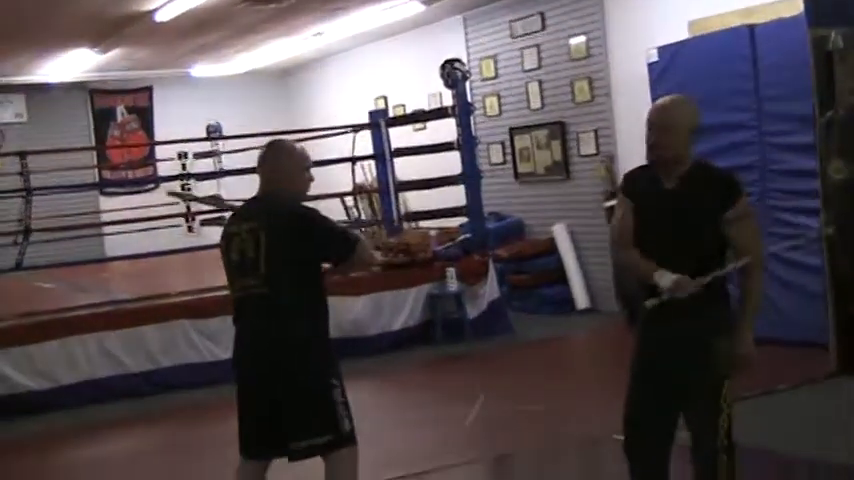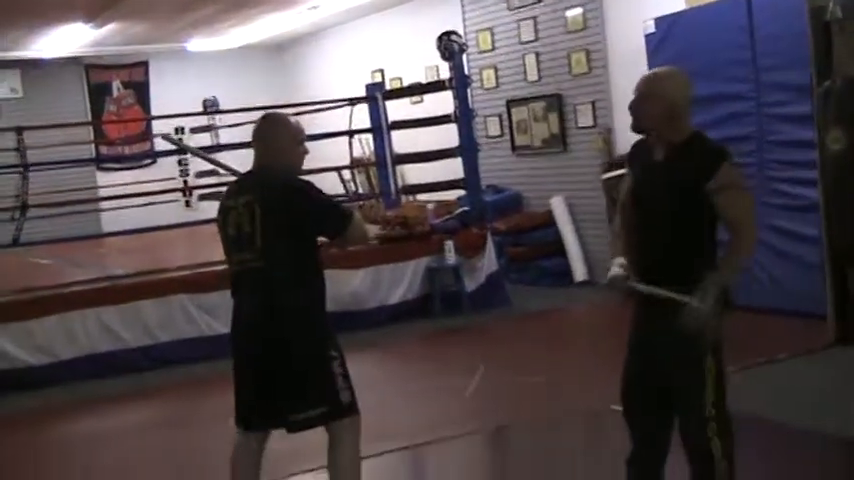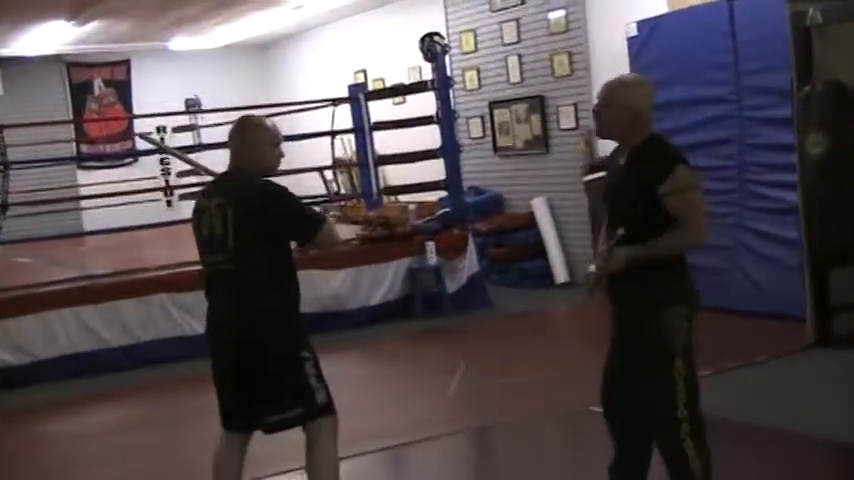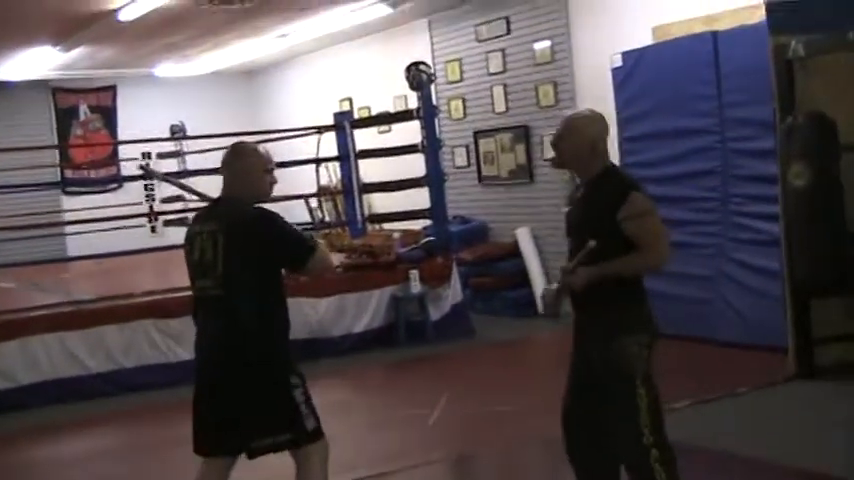
dt=0.3s
person 1, frame 1
left shoulder: (721, 187)
right shoulder: (635, 184)
left elbow: (751, 260)
right elbow: (622, 247)
left wrist: (744, 329)
right wrist: (660, 276)
left hip: (707, 326)
right hip: (654, 324)
left knee: (710, 435)
right knee: (642, 428)
person 1, frame 2
left shoulder: (710, 160)
right shoulder: (639, 153)
left elbow: (744, 234)
right elbow: (625, 213)
left wrist: (710, 294)
right wrist: (620, 259)
left hip: (691, 300)
right hip: (652, 296)
left knee: (700, 405)
right knee: (640, 395)
person 1, frame 3
left shoulder: (665, 162)
right shoulder: (619, 158)
left elbow: (694, 232)
left wrist: (629, 257)
right wrist: (603, 259)
left hip: (664, 300)
right hip: (627, 297)
left knee: (672, 406)
right knee: (620, 396)
person 1, frame 4
left shoulder: (622, 192)
right shoulder: (582, 190)
left elbow: (657, 253)
left wrist: (593, 273)
right wrist: (570, 275)
left hip: (624, 327)
right hip: (590, 323)
left knee: (636, 430)
right knee: (580, 422)
person 2, frame 1
left shoulder: (234, 225)
right shoulder: (298, 218)
right elbow: (364, 257)
right wrist: (339, 243)
left hip: (252, 353)
right hip: (300, 353)
right knee: (340, 452)
person 2, frame 2
left shoulder: (231, 198)
right shoulder: (293, 191)
right elbow: (358, 233)
right wrist: (325, 221)
left hip: (250, 326)
right hip: (296, 325)
left knee: (251, 431)
right knee: (344, 422)
person 2, frame 3
left shoulder: (206, 200)
right shoulder: (266, 194)
right elbow: (329, 237)
right wrist: (298, 224)
left hip: (225, 328)
right hip: (269, 328)
left knee: (235, 430)
right knee: (321, 422)
person 2, frame 4
left shoulder: (199, 224)
right shoulder: (258, 222)
right elbow: (322, 264)
right wrist: (295, 246)
left hip: (213, 353)
right hip: (258, 354)
right knee: (311, 448)
